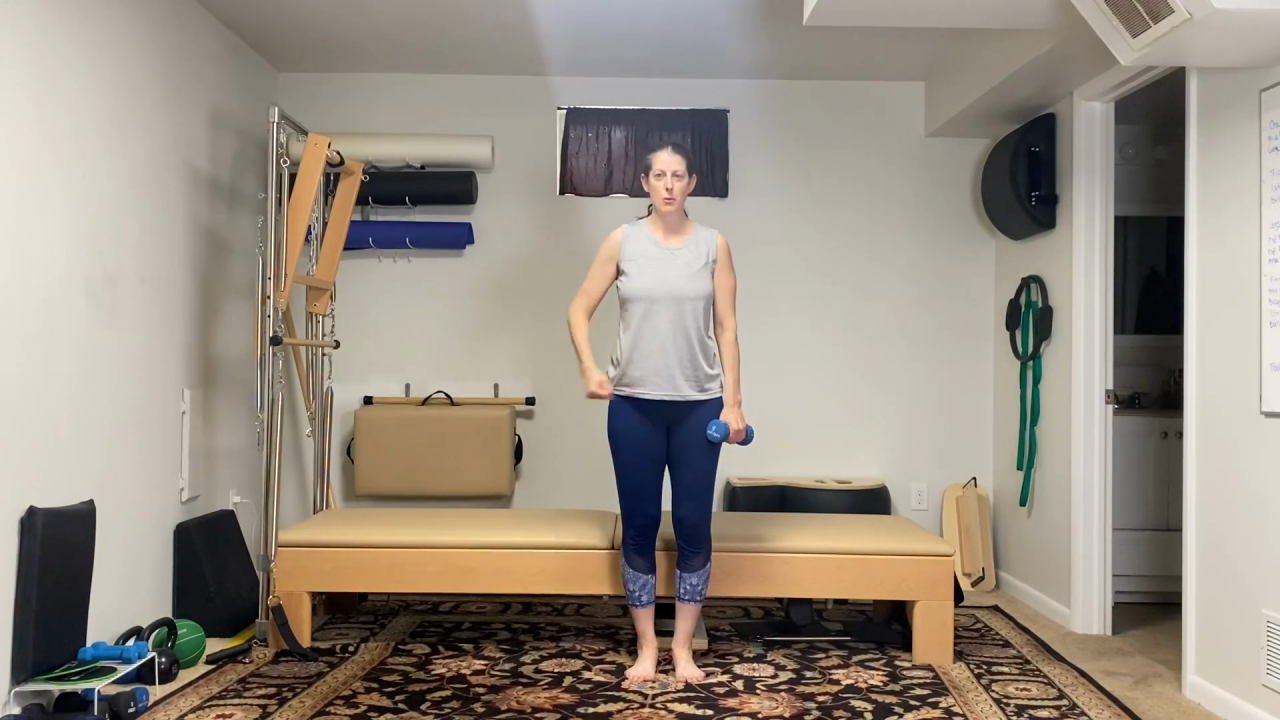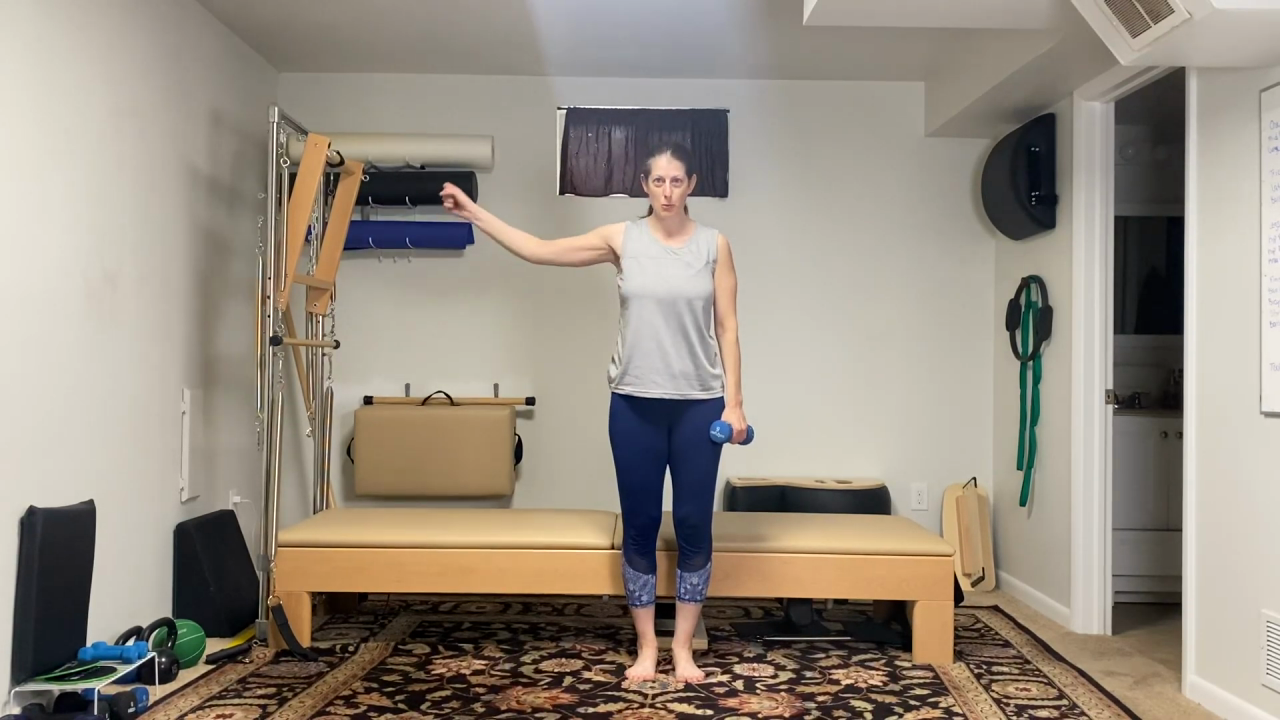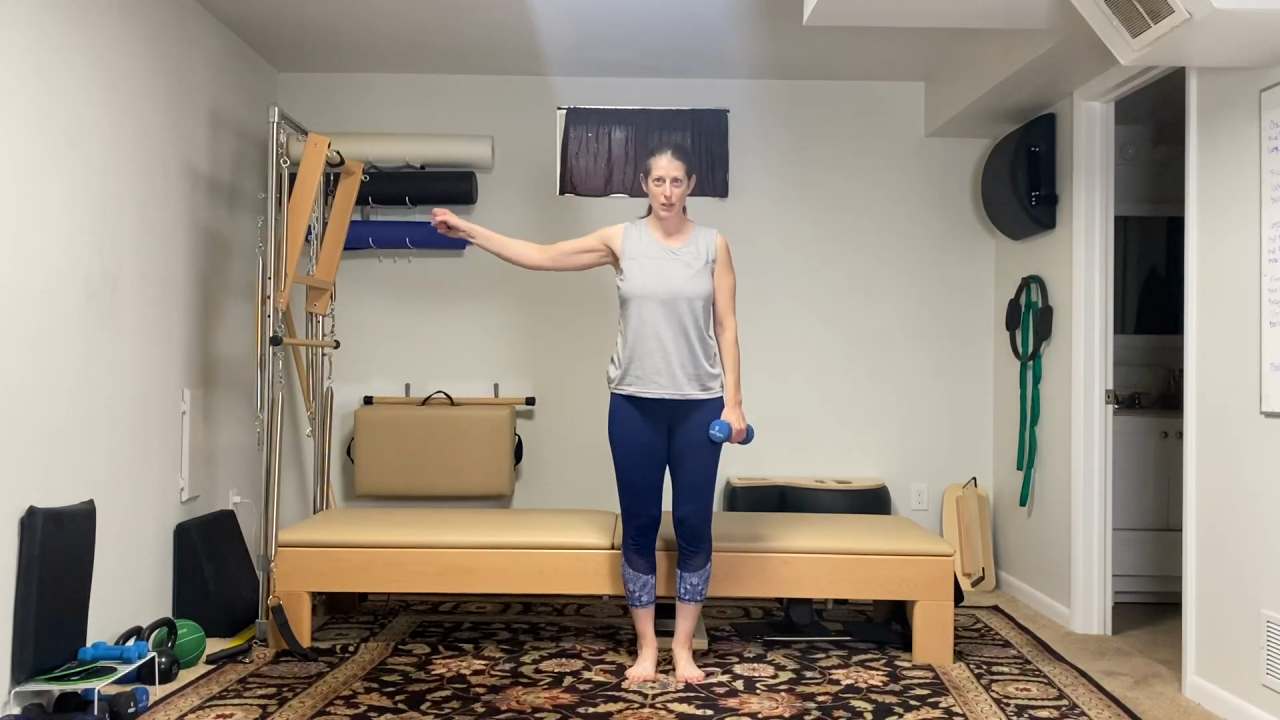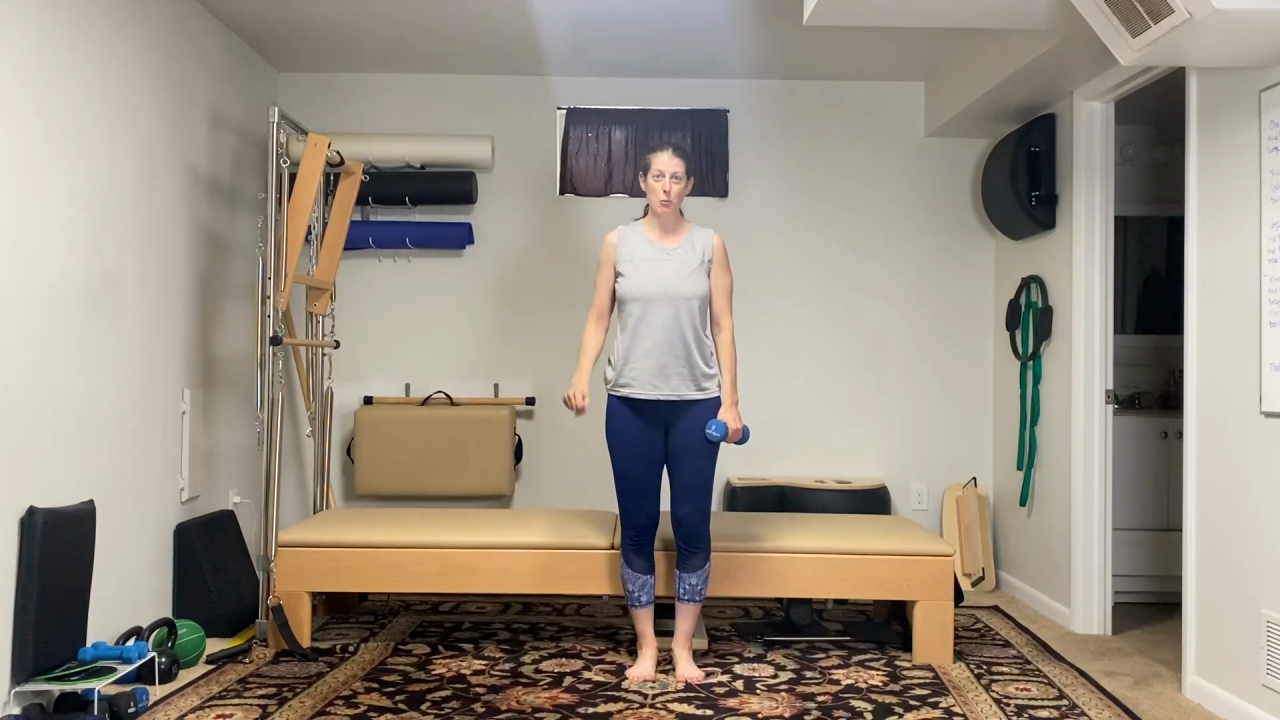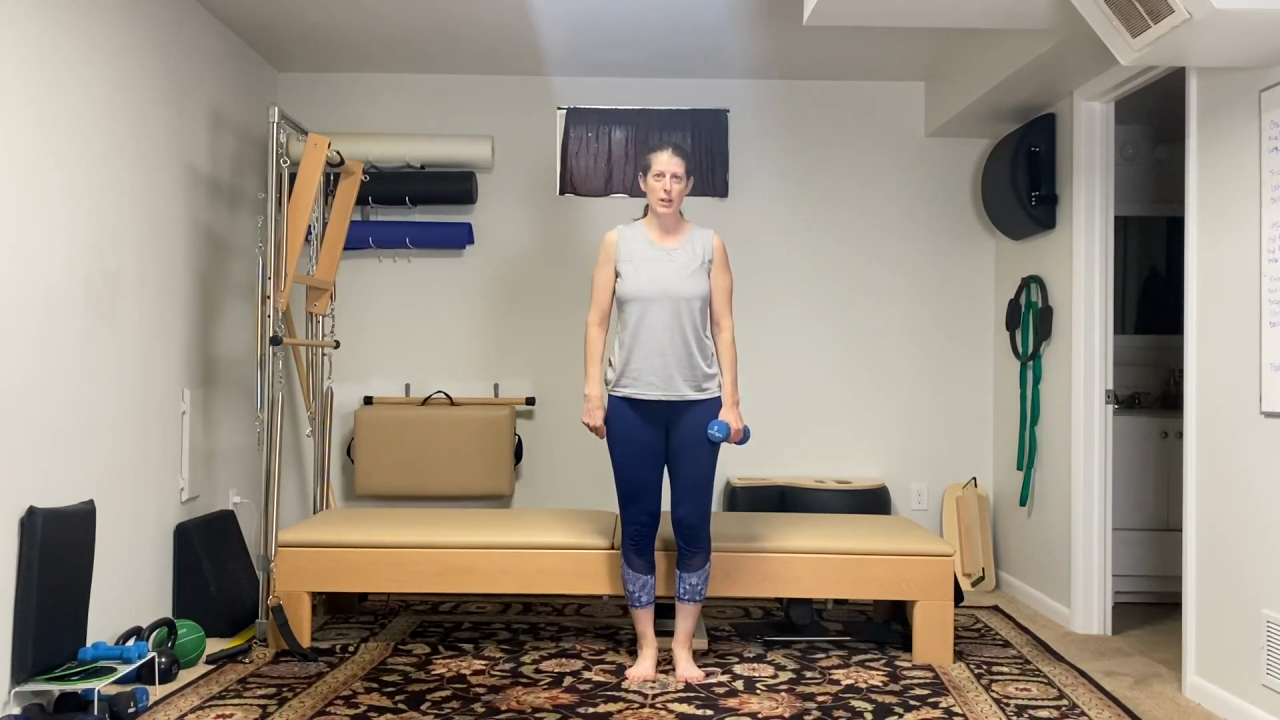
dt=0.4s
person 1, frame 1
left shoulder: (713, 244)
right shoulder: (622, 241)
left elbow: (726, 328)
right elbow: (579, 310)
left wrist: (733, 401)
right wrist: (589, 368)
left hip: (698, 404)
right hip: (633, 403)
left knee: (693, 524)
right knee: (639, 524)
left ankle: (682, 646)
right ankle: (646, 646)
person 1, frame 2
left shoulder: (713, 244)
right shoulder: (620, 238)
left elbow: (727, 326)
right elbow: (538, 250)
left wrist: (734, 401)
right wrist: (474, 212)
left hip: (698, 404)
right hip: (635, 403)
left knee: (694, 524)
right knee: (640, 524)
left ankle: (683, 646)
right ankle: (646, 647)
person 1, frame 3
left shoulder: (713, 244)
right shoulder: (621, 239)
left elbow: (726, 326)
right elbow: (539, 256)
left wrist: (734, 402)
right wrist: (468, 229)
left hip: (699, 405)
right hip: (635, 403)
left knee: (693, 524)
right knee: (640, 525)
left ankle: (684, 645)
right ankle: (646, 645)
person 1, frame 4
left shoulder: (709, 244)
right shoulder: (618, 242)
left elbow: (722, 327)
right elbow: (598, 319)
left wrist: (730, 401)
right wrist: (581, 377)
left hip: (694, 404)
right hip: (630, 404)
left knee: (692, 525)
right knee: (637, 525)
left ankle: (682, 646)
right ankle: (645, 647)
person 1, frame 5
left shoulder: (709, 244)
right shoulder: (618, 241)
left elbow: (723, 326)
right elbow: (597, 323)
left wrist: (731, 401)
right wrist: (593, 395)
left hip: (696, 405)
right hip: (632, 404)
left knee: (692, 524)
right knee: (638, 524)
left ankle: (683, 646)
right ankle: (645, 646)
